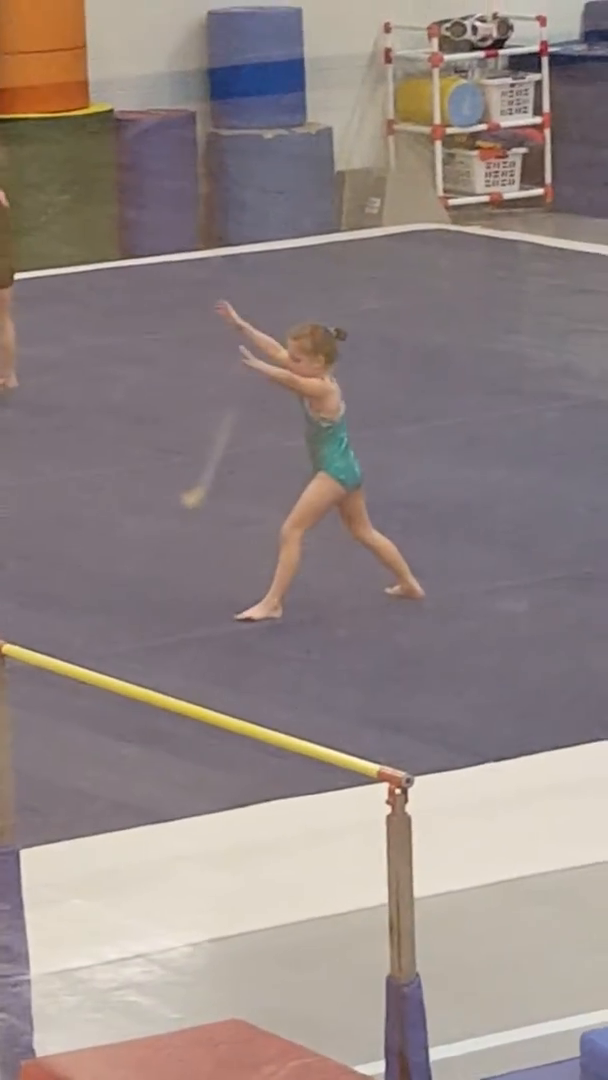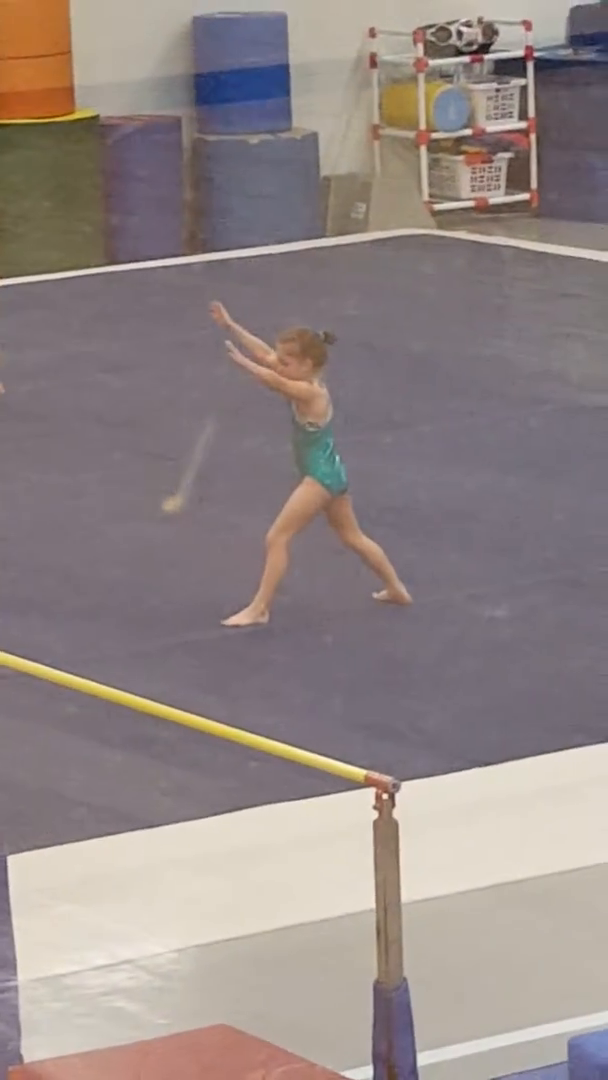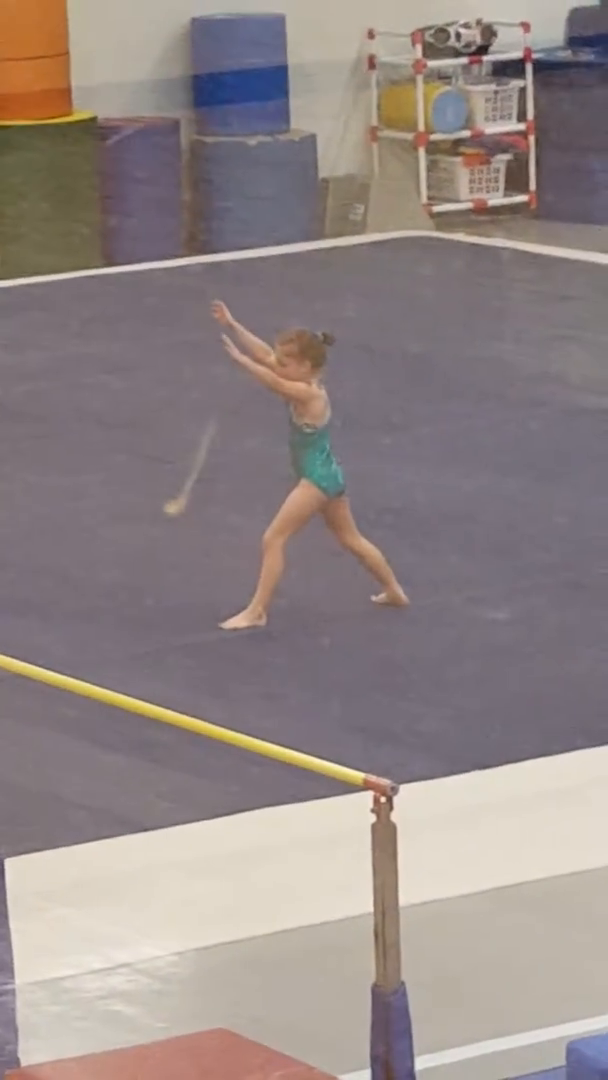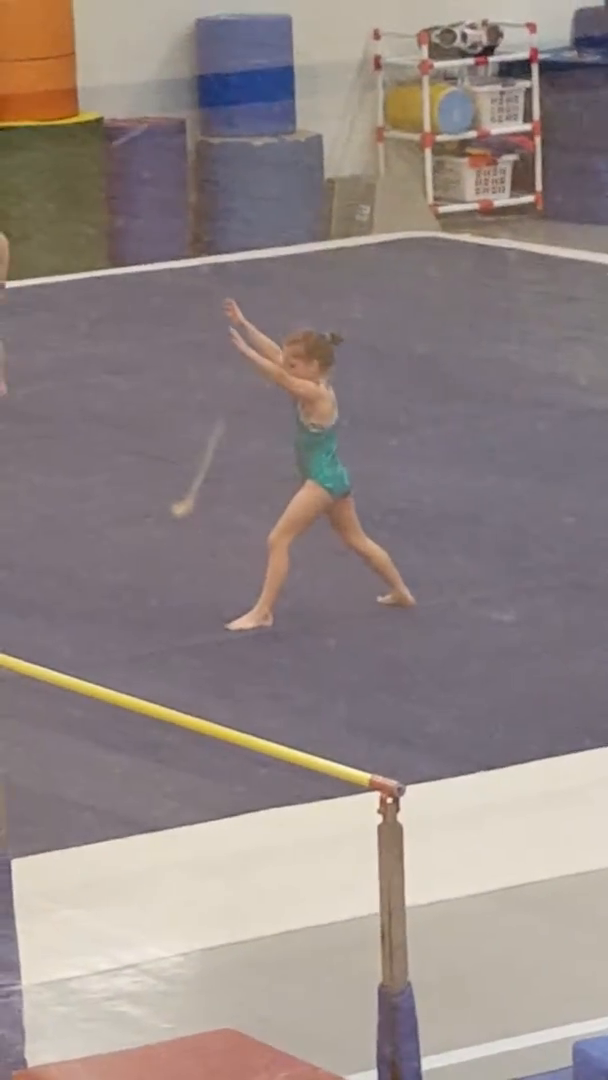
dt=0.2s
person 1, frame 1
left shoulder: (323, 389)
right shoulder: (314, 378)
left elbow: (287, 379)
right elbow: (275, 350)
left wrist: (258, 366)
right wrist: (238, 323)
left hip: (334, 472)
right hip: (344, 468)
left knee: (291, 532)
right knee: (364, 533)
left ankle: (273, 603)
right ankle: (409, 584)
person 1, frame 2
left shoulder: (311, 393)
right shoulder: (304, 384)
left elbow: (274, 381)
right elbow: (264, 354)
left wrist: (241, 361)
right wrist: (230, 325)
left hip: (320, 477)
right hip: (330, 473)
left knee: (277, 537)
right knee: (353, 537)
left ankle: (259, 609)
right ankle: (396, 589)
person 1, frame 3
left shoulder: (309, 394)
right shoulder: (305, 385)
left elbow: (272, 381)
right elbow: (265, 354)
left wrist: (238, 357)
right wrist: (231, 325)
left hip: (316, 479)
right hip: (327, 475)
left knee: (273, 540)
right knee: (351, 539)
left ankle: (256, 611)
right ankle: (394, 591)
person 1, frame 4
left shoulder: (317, 394)
right shoulder: (313, 385)
left elbow: (279, 376)
right elbow: (275, 354)
left wrist: (244, 349)
right wrist: (242, 323)
left hip: (322, 480)
right hip: (331, 476)
left knee: (278, 540)
right knee: (357, 540)
left ankle: (262, 612)
right ankle: (401, 592)
